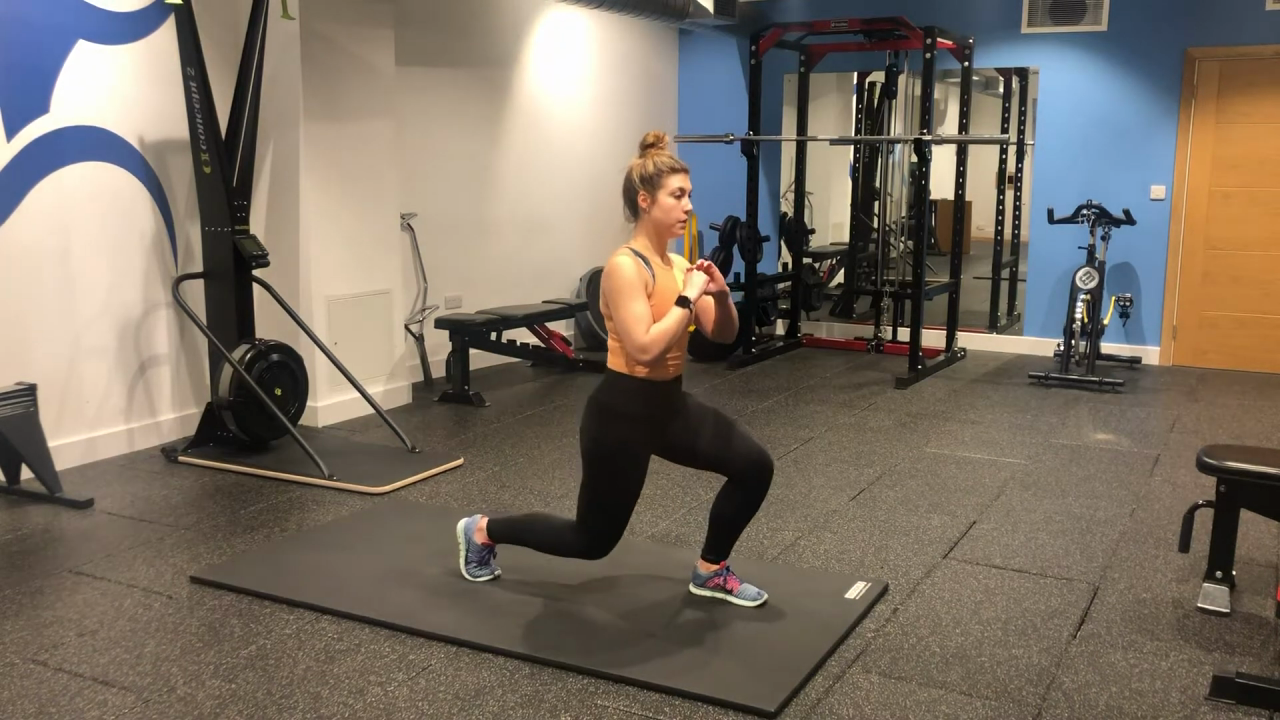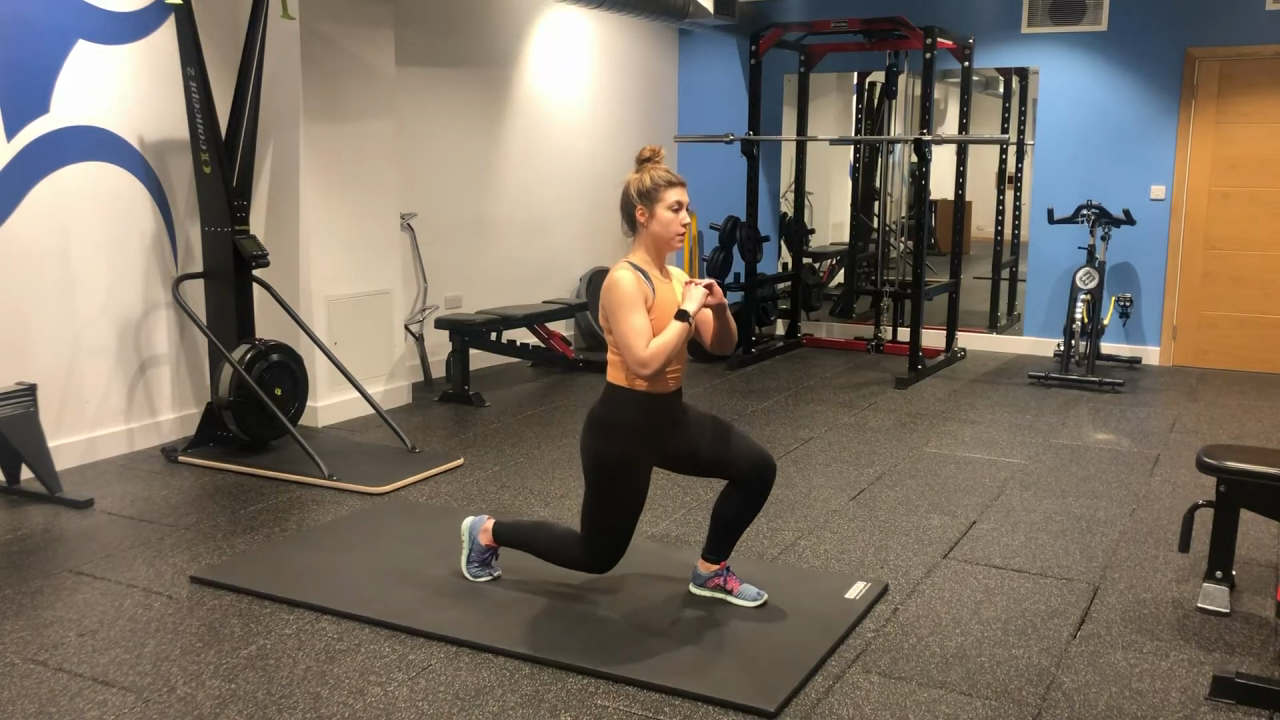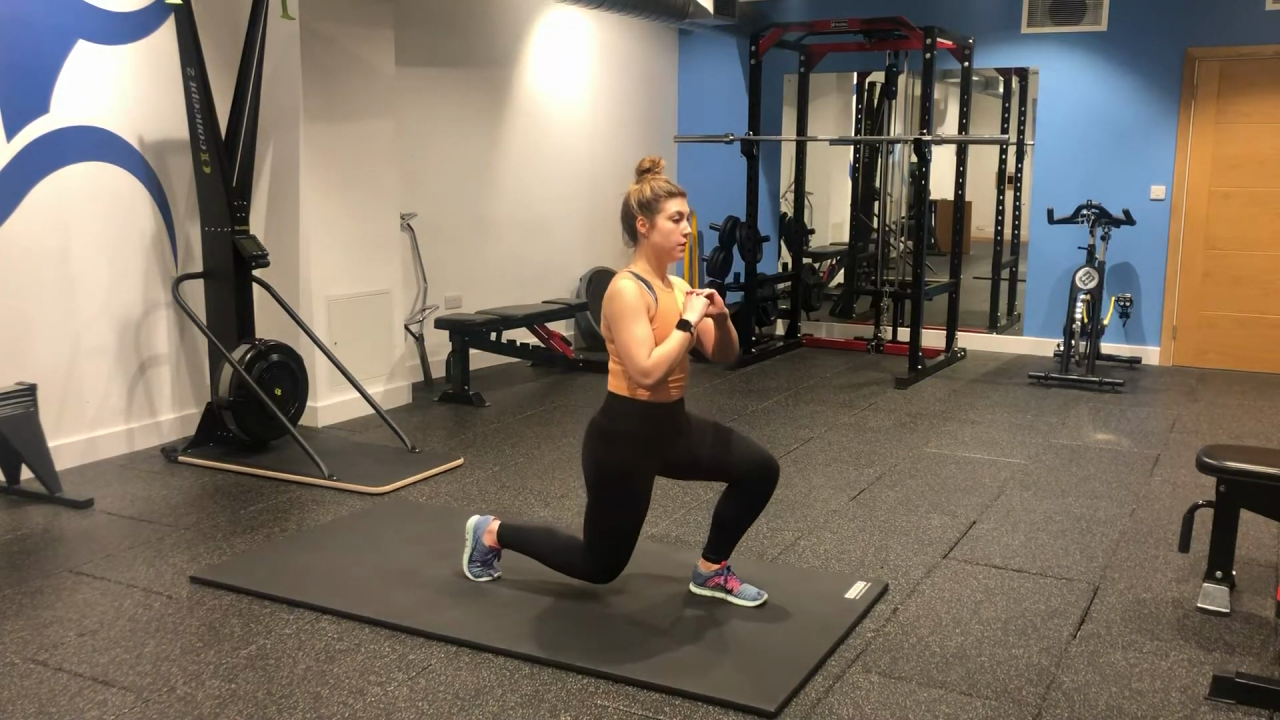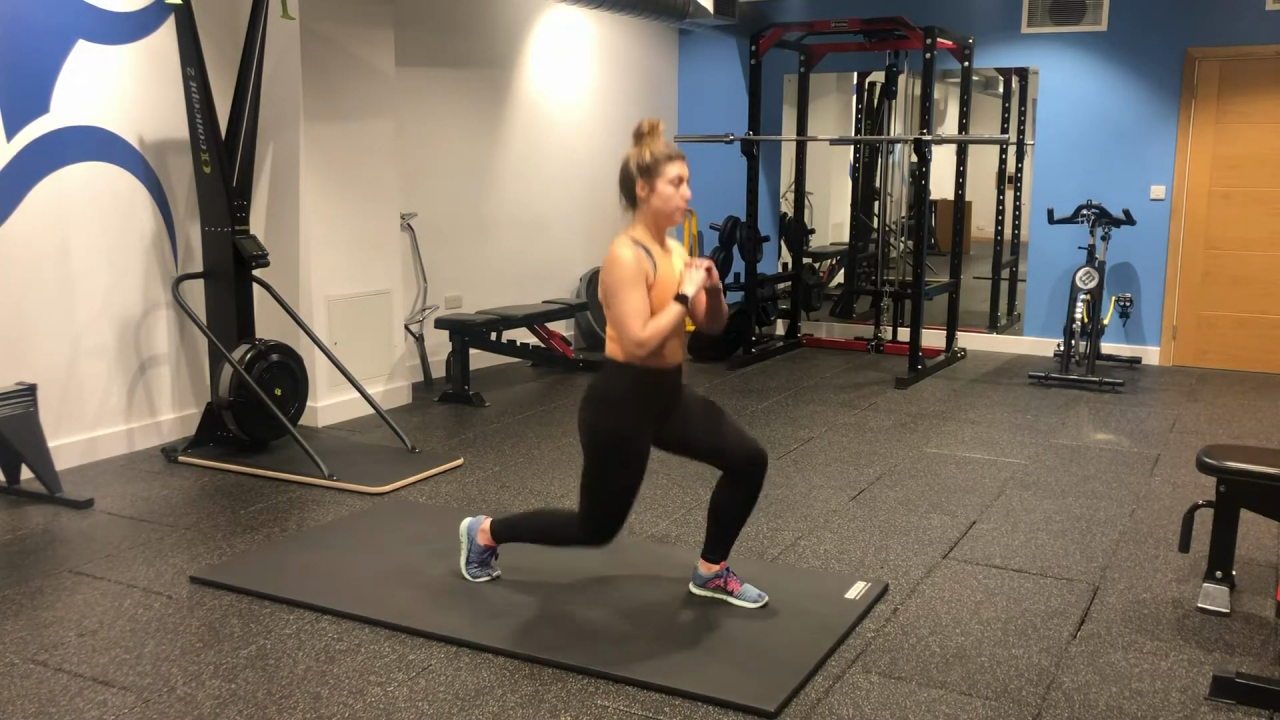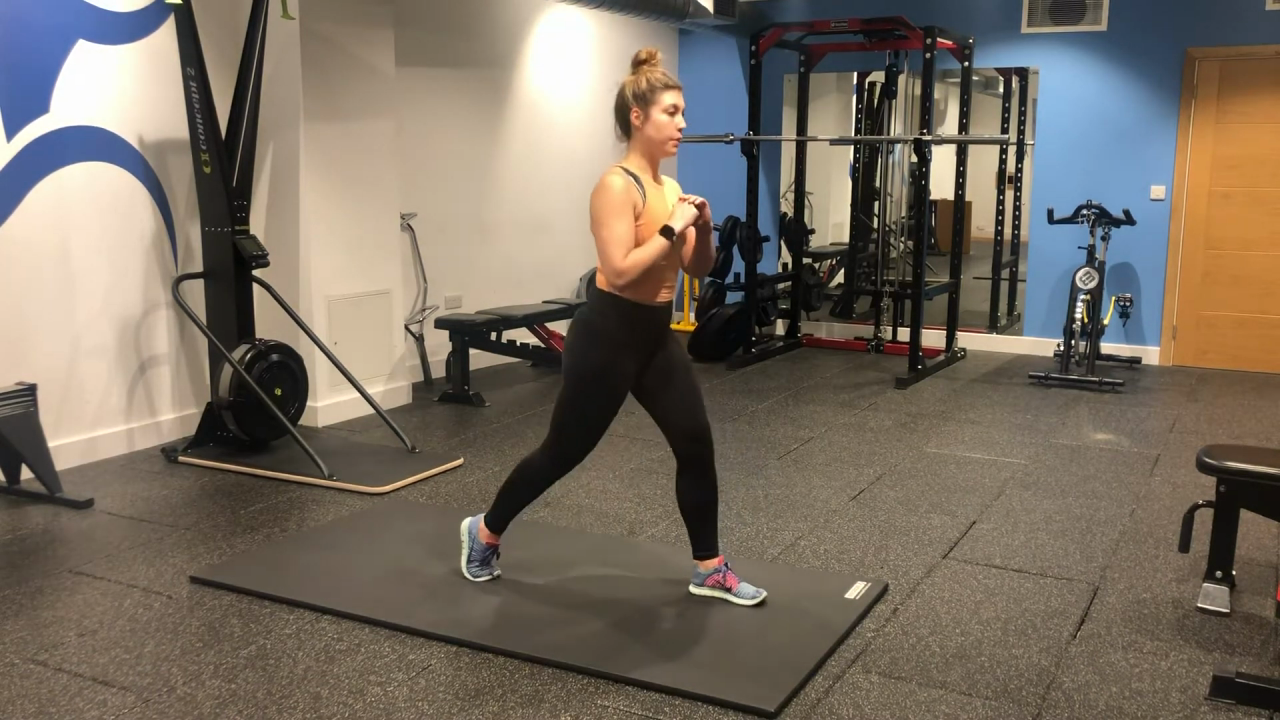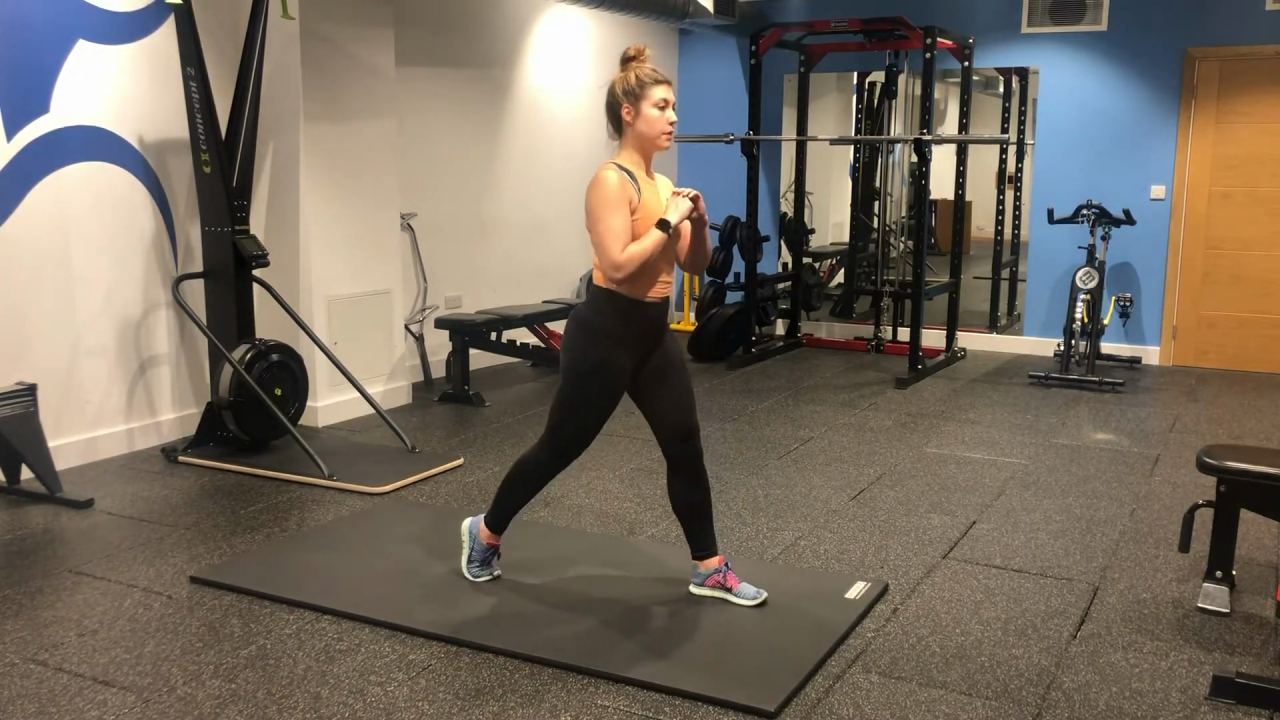
dt=0.4s
person 1, frame 1
left shoulder: (676, 264)
right shoulder: (625, 267)
left elbow: (724, 335)
right elbow: (645, 348)
left wrist: (720, 294)
right wrist: (688, 297)
left hip: (669, 403)
right hip: (622, 410)
left knee: (755, 466)
right knee: (594, 538)
left ankle: (711, 571)
right ankle: (482, 532)
person 1, frame 2
left shoulder: (674, 277)
right shoulder: (624, 280)
left elbow: (723, 347)
right elbow: (644, 362)
left wrist: (719, 307)
right wrist: (687, 311)
left hip: (669, 415)
right hip: (622, 423)
left knee: (757, 468)
right knee: (598, 554)
left ankle: (710, 571)
right ankle: (487, 532)
person 1, frame 3
left shoulder: (677, 287)
right shoulder: (627, 290)
left elbow: (725, 356)
right elbow: (646, 373)
left wrist: (719, 317)
right wrist: (688, 321)
left hip: (671, 424)
right hip: (624, 433)
left knee: (760, 470)
right knee: (601, 565)
left ankle: (710, 571)
right ankle: (492, 533)
person 1, frame 4
left shoulder: (674, 249)
right shoulder: (625, 256)
left elbow: (712, 325)
right elbow: (639, 340)
left wrist: (712, 288)
right wrist: (686, 293)
left hip: (669, 393)
right hip: (621, 401)
left knee: (748, 461)
right knee: (596, 527)
left ankle: (711, 571)
right ankle: (485, 532)
person 1, frame 5
left shoulder: (668, 186)
right shoulder: (617, 185)
left elbow: (697, 269)
right elbow: (621, 270)
left wrist: (702, 227)
right wrist: (673, 227)
left hip: (656, 335)
right hip: (608, 335)
left knee: (696, 445)
right knee: (564, 452)
left ankle: (710, 570)
right ankle: (484, 532)
person 1, frame 6
left shoulder: (662, 184)
right shoulder: (611, 181)
left elbow: (694, 265)
right elbow: (617, 265)
left wrist: (697, 221)
right wrist: (668, 221)
left hip: (653, 332)
right hip: (605, 332)
left knee: (685, 447)
right knee: (560, 448)
left ankle: (709, 569)
right ankle: (485, 532)
